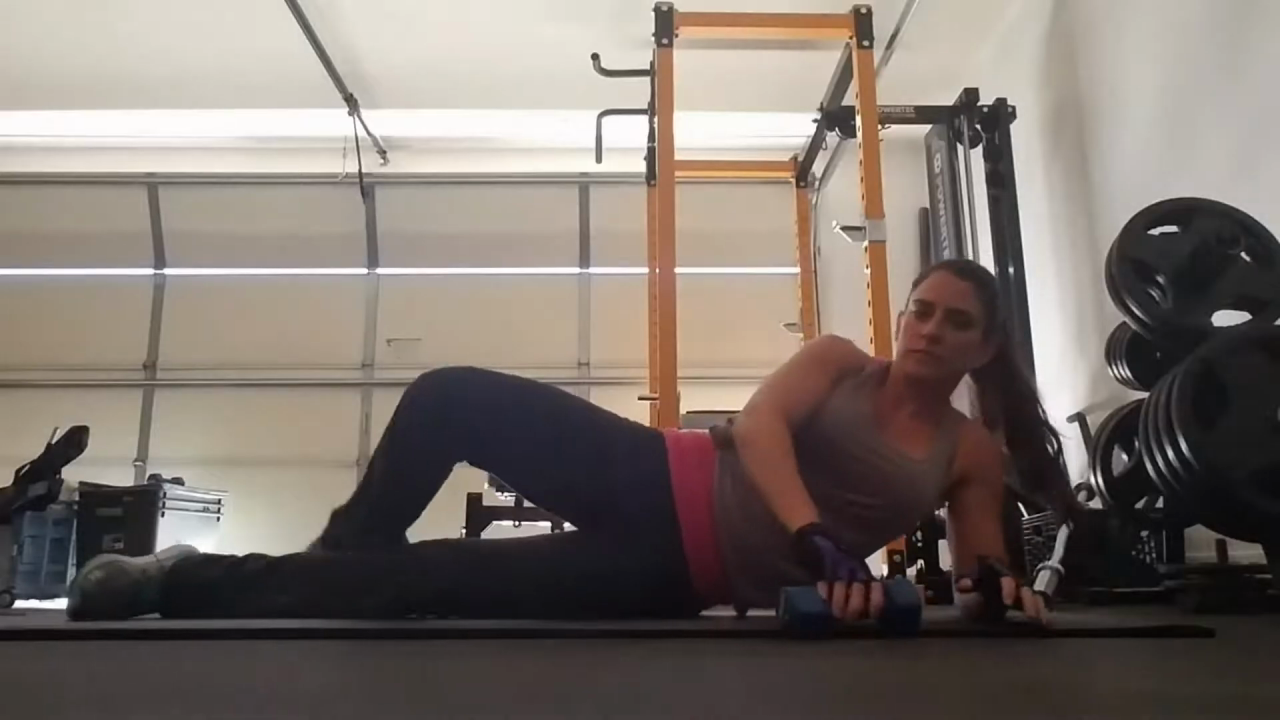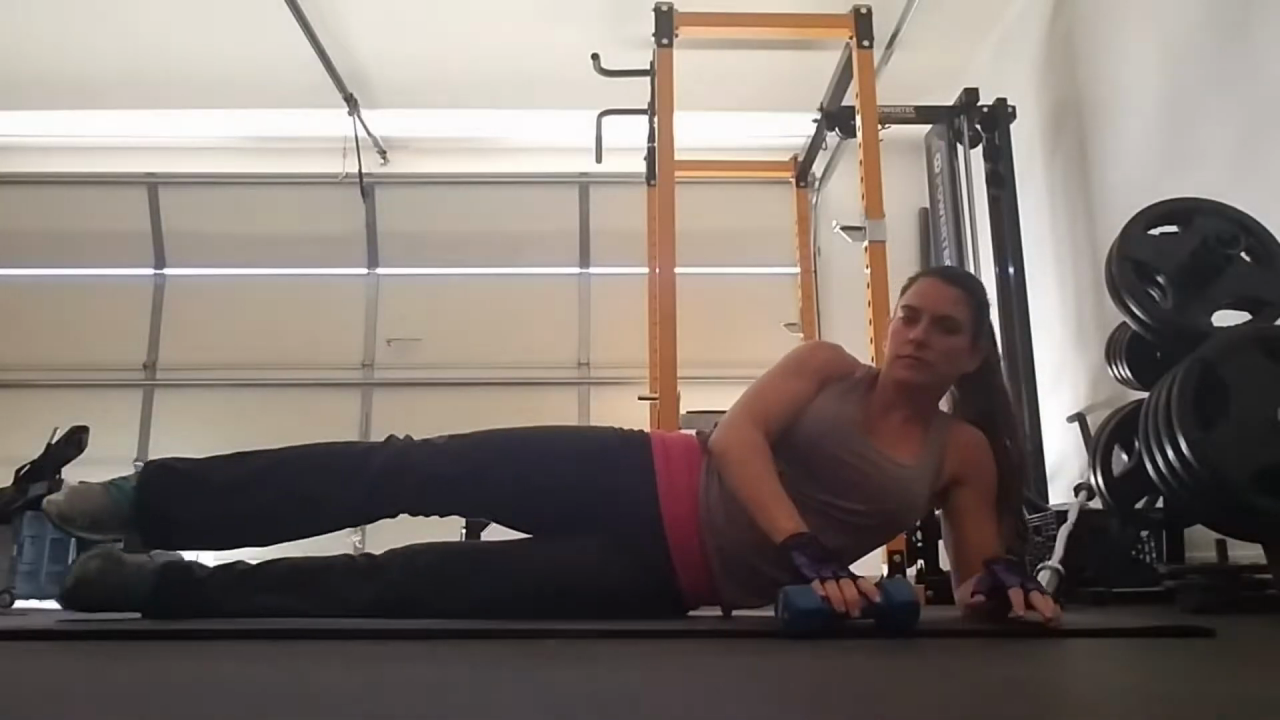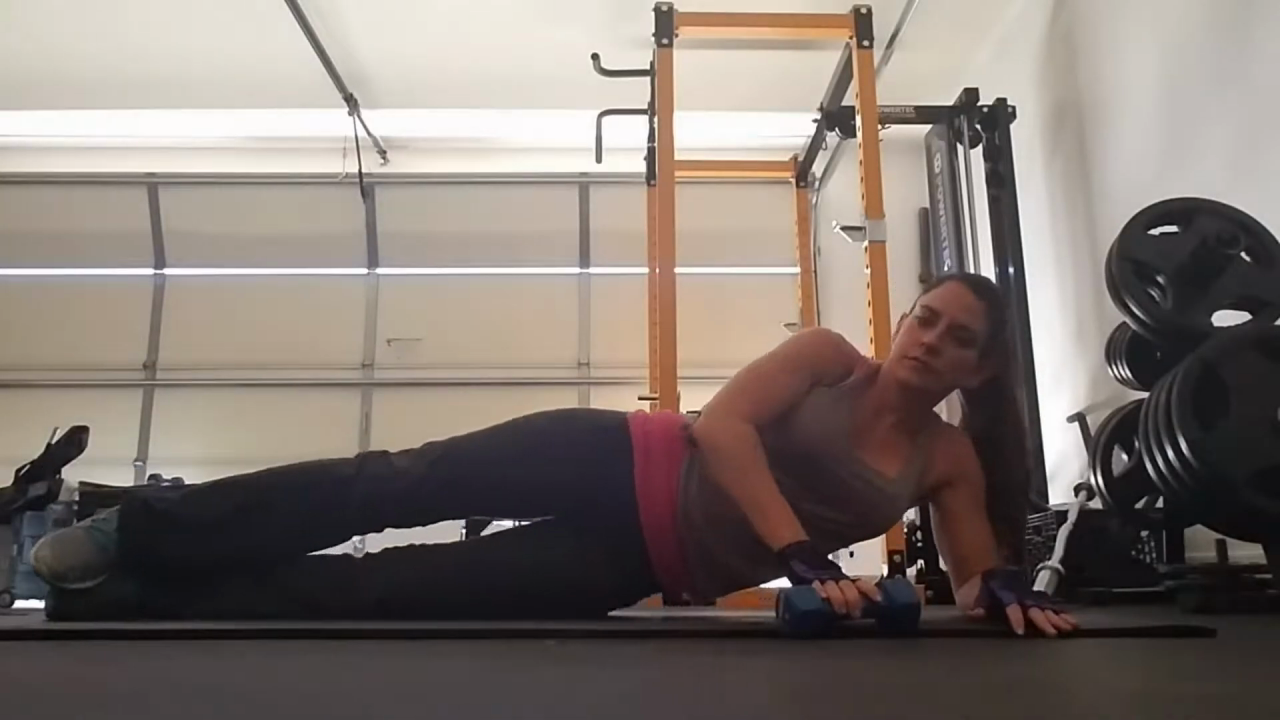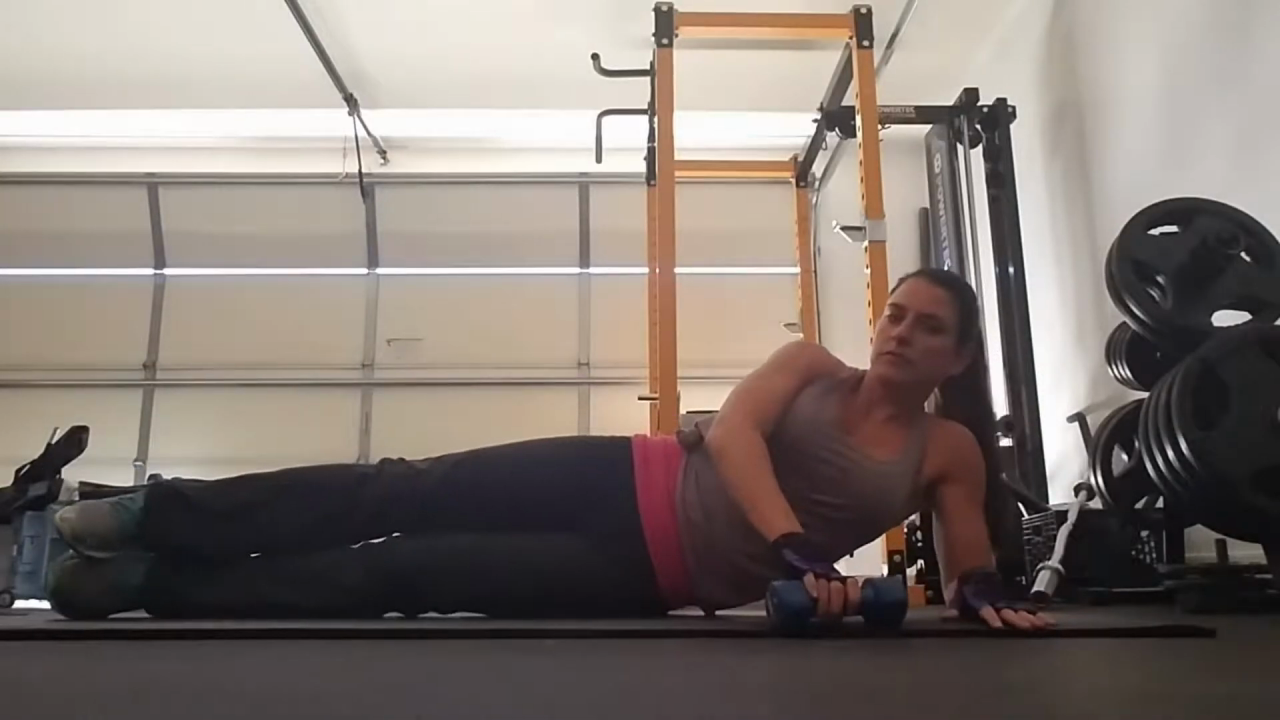
dt=0.7s
person 1, frame 1
left shoulder: (972, 456)
right shoulder: (838, 360)
left elbow: (981, 570)
right elbow: (757, 425)
left wrist: (996, 584)
right wrist: (816, 540)
left hip: (678, 577)
right hip: (660, 477)
left knee: (432, 583)
right knee: (454, 397)
left ankle: (186, 582)
right ankle: (348, 549)
person 1, frame 2
left shoulder: (964, 455)
right shoulder: (827, 366)
left elbow: (980, 573)
right elbow: (737, 435)
left wrist: (1004, 580)
right wrist: (805, 548)
left hip: (664, 579)
right hip: (642, 482)
left knee: (418, 583)
right knee: (416, 472)
left ankle: (166, 588)
right ankle: (148, 498)
person 1, frame 3
left shoulder: (950, 461)
right shoulder: (825, 355)
left elbow: (974, 576)
right elbow: (722, 424)
left wrist: (1004, 591)
right wrist: (801, 556)
left hip: (642, 563)
right hip: (619, 464)
left knee: (402, 587)
right knee: (403, 482)
left ankle: (141, 597)
right ankle: (132, 536)
person 1, frame 4
left shoulder: (948, 452)
right shoulder: (811, 365)
left elbow: (969, 573)
right elbow: (729, 430)
left wrist: (984, 593)
right wrist: (793, 548)
left hip: (650, 579)
right hip: (630, 481)
left knee: (410, 571)
right knee: (410, 496)
left ankle: (156, 583)
right ankle: (155, 515)
